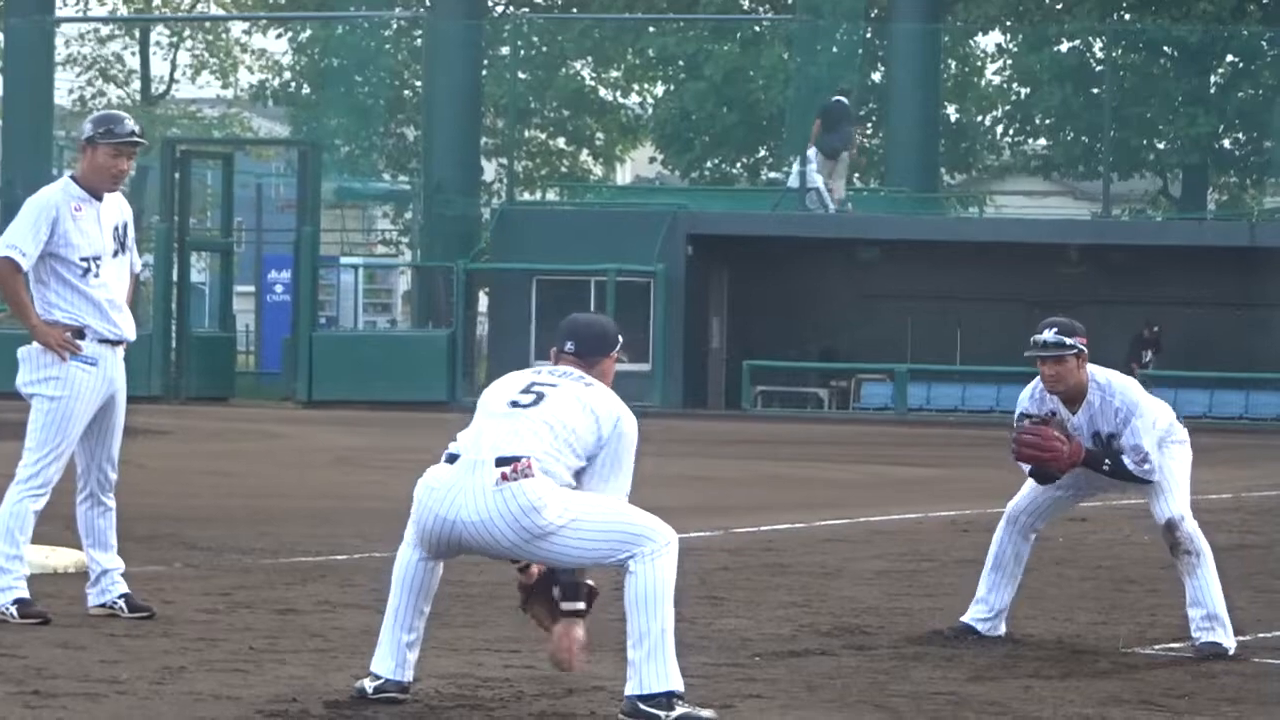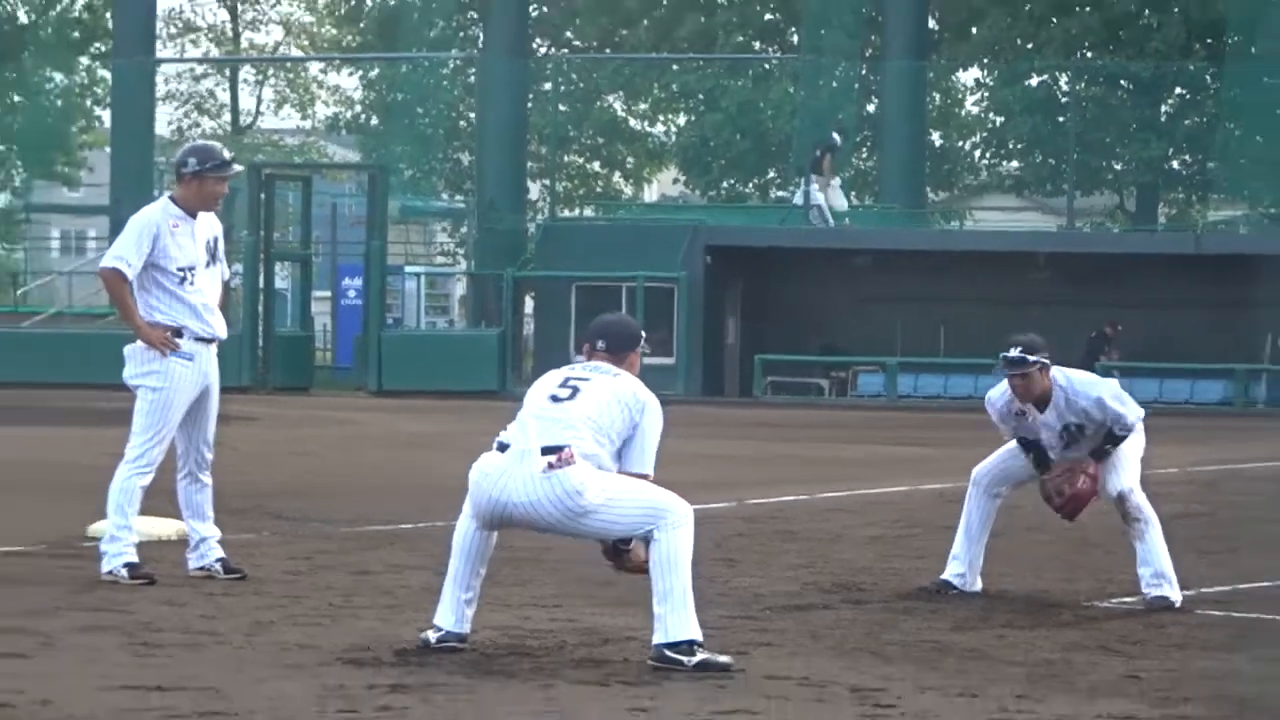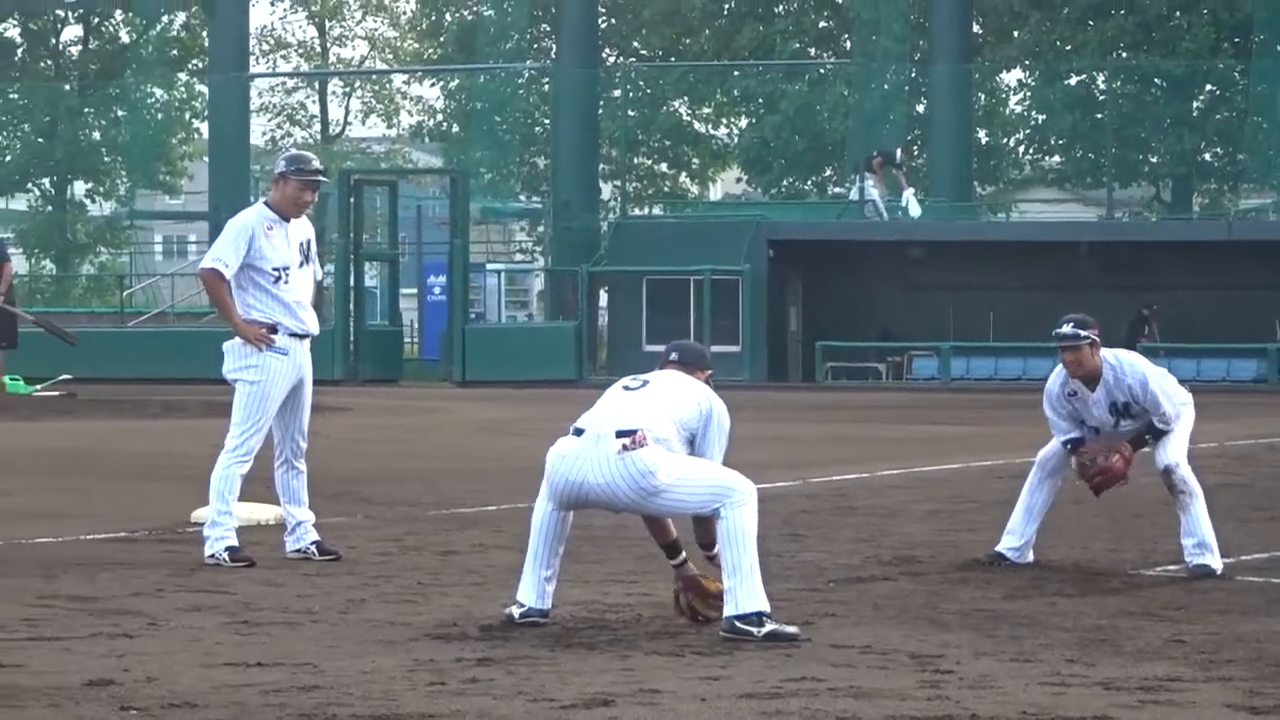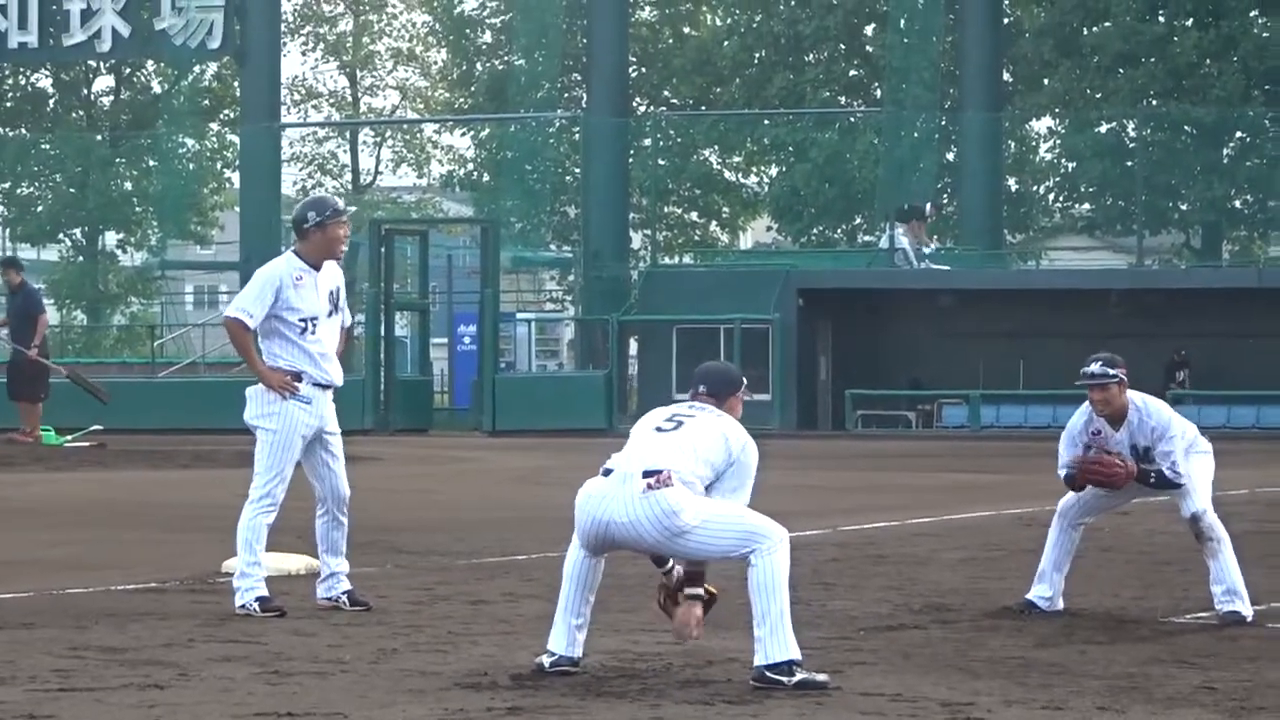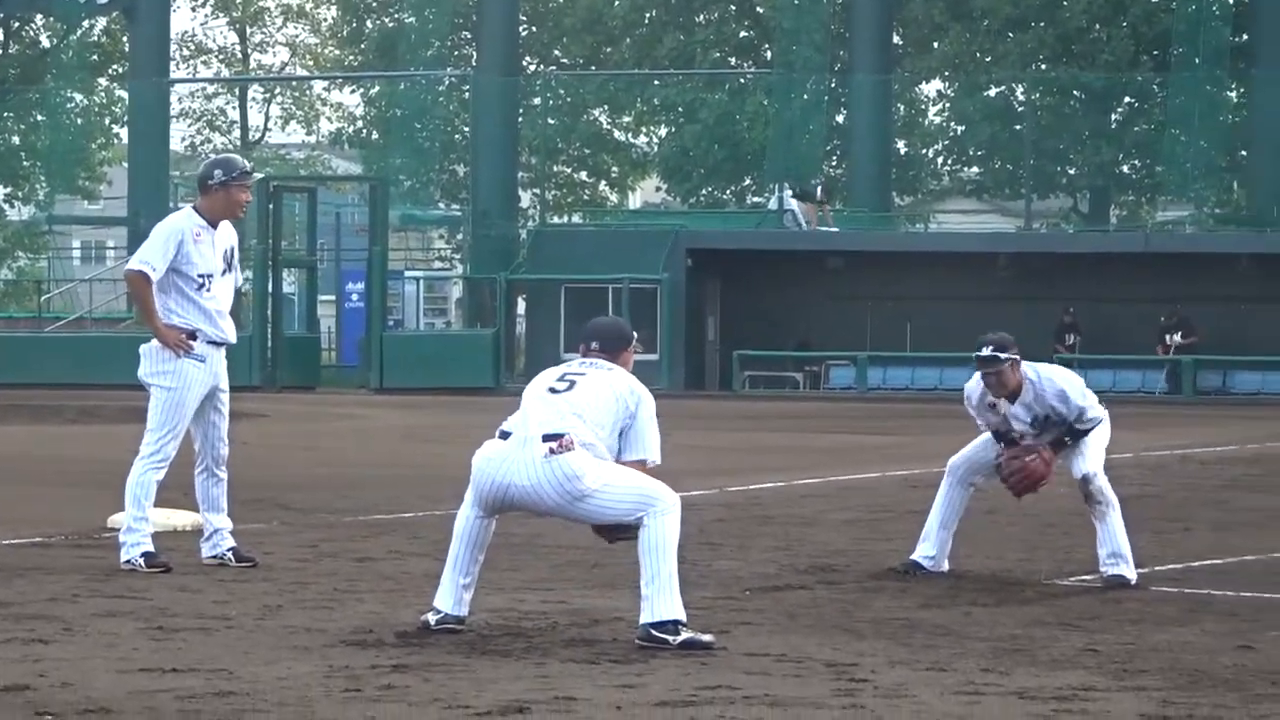
dt=1s
person 1, frame 1
left shoulder: (119, 207)
right shoulder: (51, 202)
left hip: (112, 358)
right hip: (70, 359)
left knee: (101, 482)
left ankle: (107, 587)
person 1, frame 2
left shoulder: (211, 224)
right shoulder: (153, 220)
right elbow: (111, 270)
right wrist: (141, 328)
left hip: (207, 355)
right hip: (170, 356)
left knee: (199, 461)
right knee: (142, 457)
left ankle: (205, 552)
right ankle: (117, 555)
person 1, frame 3
left shoulder: (304, 227)
right shoulder: (248, 223)
right elbow: (210, 271)
right wrist: (238, 324)
left hip: (301, 350)
right hip: (266, 351)
left knee: (293, 450)
right knee: (241, 447)
left ankle: (301, 535)
right ankle: (219, 540)
person 1, frame 4
left shoulder: (333, 273)
right shoulder: (277, 273)
right elbow: (234, 320)
right wrist: (262, 372)
left hip: (324, 399)
right hip: (288, 400)
left knee: (336, 495)
right knee: (265, 498)
left ankle: (334, 584)
right ankle: (249, 591)
person 1, frame 5
left shoulder: (228, 233)
right shoulder: (178, 227)
right elbow: (135, 273)
right wrist: (158, 329)
left hip: (216, 356)
right hip: (183, 357)
left knee: (215, 455)
right knee: (157, 452)
left ankle: (218, 542)
right ankle: (134, 546)
person 2, frame 1
left shoulder: (505, 382)
right shoulder: (613, 410)
right elbow: (585, 519)
left wrist: (522, 559)
right wrist: (571, 614)
left hip: (442, 494)
right hip: (514, 500)
left knee: (421, 542)
right knee: (654, 543)
left ankle: (388, 673)
person 2, frame 2
left shoulder: (547, 379)
right shoulder: (639, 395)
right elbow: (635, 483)
left hip: (496, 478)
right hip: (559, 485)
left knee: (477, 513)
right knee: (674, 515)
left ankle: (449, 628)
right ankle: (676, 644)
person 2, frame 3
left shoulder: (622, 385)
right shoulder: (708, 399)
right elbow: (700, 489)
left wrist: (678, 560)
right wrist: (710, 551)
left hip: (571, 461)
right hip: (631, 465)
left knee: (554, 494)
right knee: (738, 494)
left ankle: (531, 604)
right ankle: (746, 617)
person 2, frame 4
left shoulder: (654, 416)
right shoulder: (739, 438)
right elbow: (708, 520)
left wrist: (668, 569)
right wrist: (692, 592)
left hip: (596, 499)
right hip: (657, 504)
left knee: (587, 543)
right knee: (770, 540)
left ankle: (562, 652)
right ankle: (777, 665)
person 2, frame 5
left shoulder: (545, 376)
right shoulder: (633, 388)
right elbow: (632, 473)
left hip: (497, 462)
right hip: (557, 468)
left knee: (478, 504)
right knee: (662, 503)
left ankle: (447, 610)
right ankle: (662, 624)
person 3, frame 1
left shoulder: (1123, 395)
right shoulder: (1032, 400)
left elbow: (1144, 469)
right elbow: (1038, 472)
left wrist: (1081, 457)
right wrist: (1054, 463)
left hip: (1158, 445)
right hip: (1085, 456)
left knee: (1175, 520)
right knee: (1019, 513)
person 3, frame 2
left shoulder: (1084, 390)
right shoulder: (999, 401)
left elbow: (1129, 418)
left wrist: (1094, 461)
right wrist: (1045, 470)
left hip: (1109, 436)
right hip: (1048, 444)
left knee: (1125, 491)
right knee: (984, 478)
left ankle: (1161, 588)
right ankle: (960, 577)
person 3, frame 3
left shoulder: (1133, 371)
right shoulder: (1057, 385)
left elbow: (1167, 417)
right elbow: (1069, 432)
left wrist: (1129, 449)
right wrist: (1079, 456)
left hip: (1166, 411)
right hip: (1102, 425)
left knee: (1171, 465)
right knee: (1047, 460)
left ankle: (1203, 557)
right ankle: (1014, 549)
person 3, frame 4
left shoulder: (1157, 415)
right shoulder: (1081, 422)
left elbow: (1175, 477)
right elbow: (1071, 480)
left wrist: (1134, 472)
left hip: (1185, 456)
left knee: (1199, 513)
right knee: (1068, 510)
left ankle: (1234, 604)
right ankle: (1044, 597)
person 3, frame 5
left shoulder: (1054, 383)
right shoulder: (975, 393)
left elbow: (1092, 417)
left wrist: (1052, 448)
left hip: (1078, 427)
right hip: (1021, 436)
left knee: (1089, 474)
right knee: (958, 468)
left ankle: (1118, 567)
right ankle: (929, 558)
